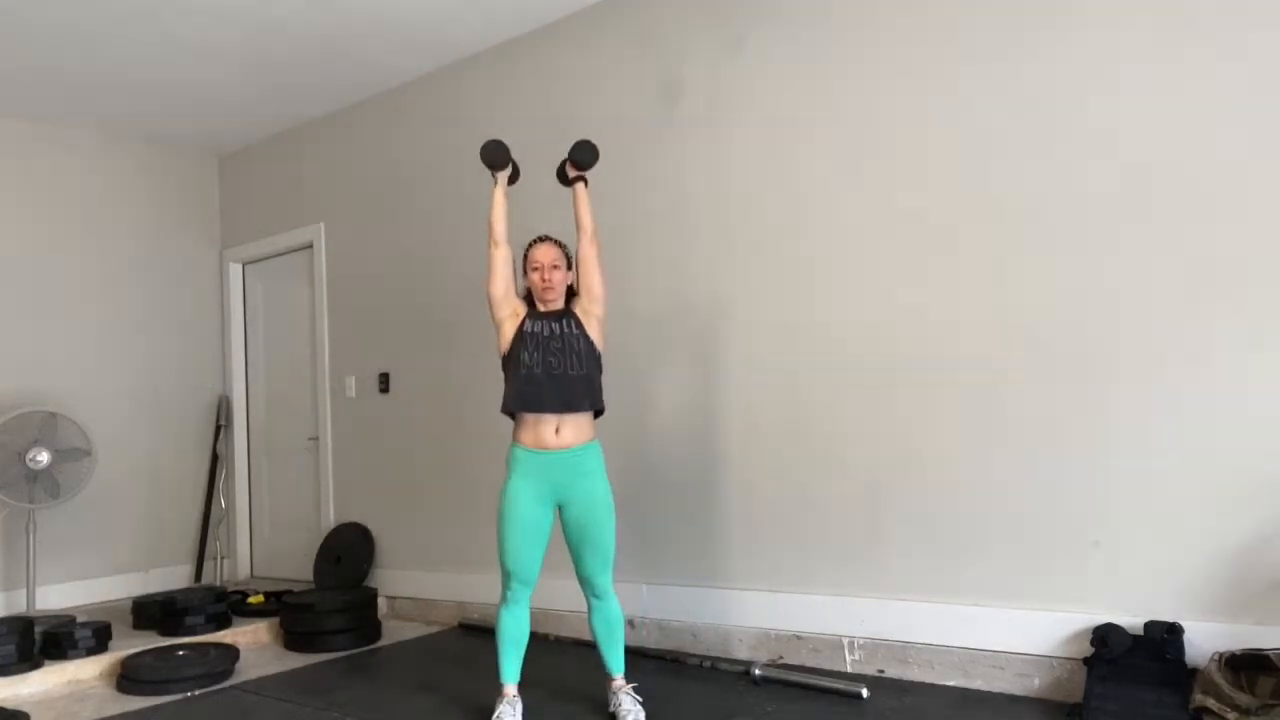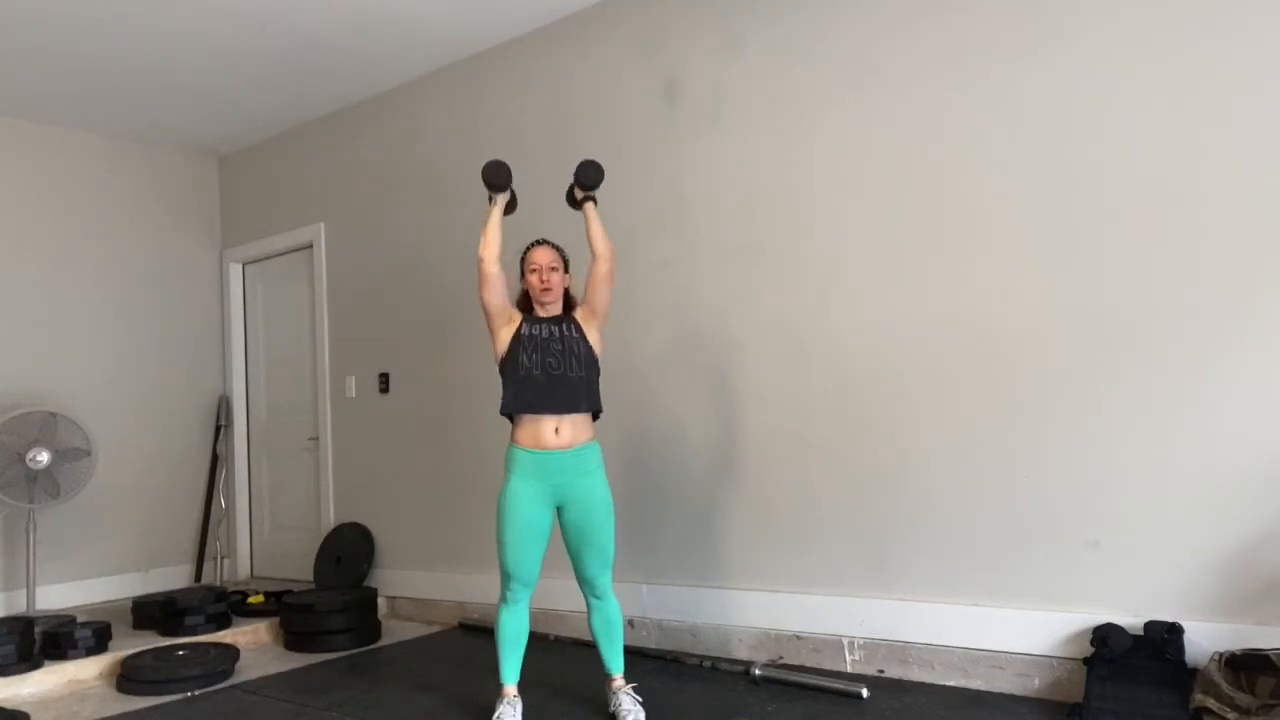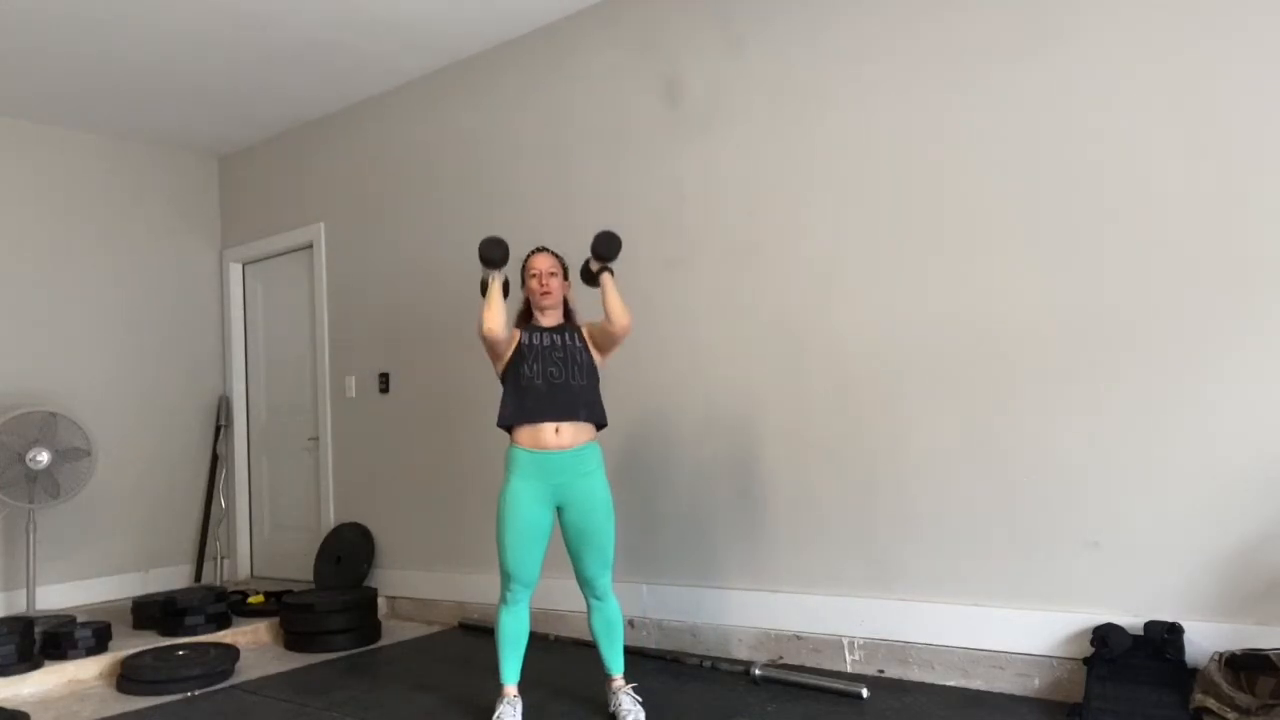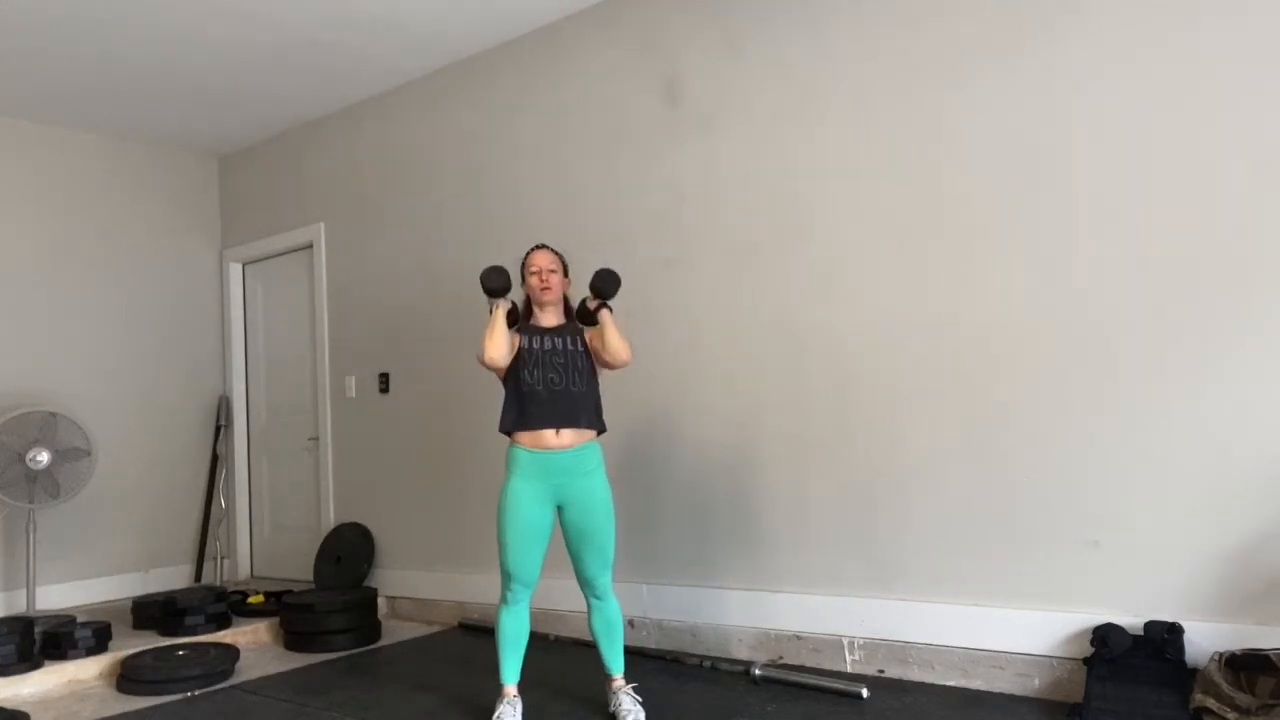
dt=0.3s
person 1, frame 1
left shoulder: (586, 317)
right shoulder: (513, 320)
left elbow: (589, 241)
right elbow: (498, 246)
left wrist: (577, 183)
right wrist: (501, 184)
left hip: (584, 467)
right hip: (527, 469)
left knee: (598, 585)
right knee: (517, 588)
person 1, frame 2
left shoulder: (585, 323)
right shoulder: (510, 326)
left elbow: (604, 261)
right elbow: (487, 264)
left wrist: (587, 203)
right wrist: (498, 205)
left hip: (583, 467)
right hip: (526, 471)
left knee: (598, 585)
right knee: (516, 588)
person 1, frame 3
left shoulder: (585, 336)
right shoulder: (514, 338)
left elbow: (621, 328)
right elbow: (491, 332)
left wrist: (604, 277)
right wrist: (495, 283)
left hip: (583, 467)
right hip: (527, 470)
left knee: (598, 585)
right knee: (516, 588)
person 1, frame 4
left shoulder: (587, 337)
right shoulder: (514, 339)
left elbow: (621, 357)
right elbow: (492, 359)
left wrist: (603, 310)
right wrist: (499, 308)
left hip: (584, 467)
right hip: (527, 470)
left knee: (599, 585)
right knee: (516, 588)
